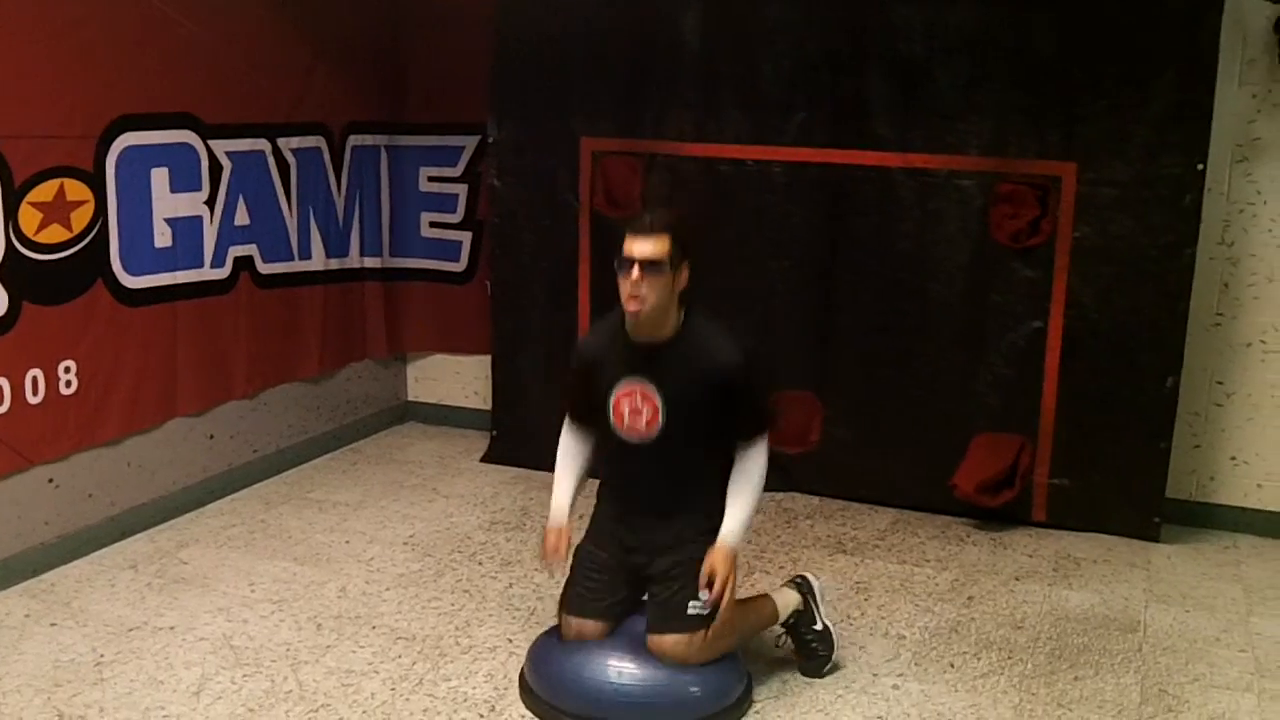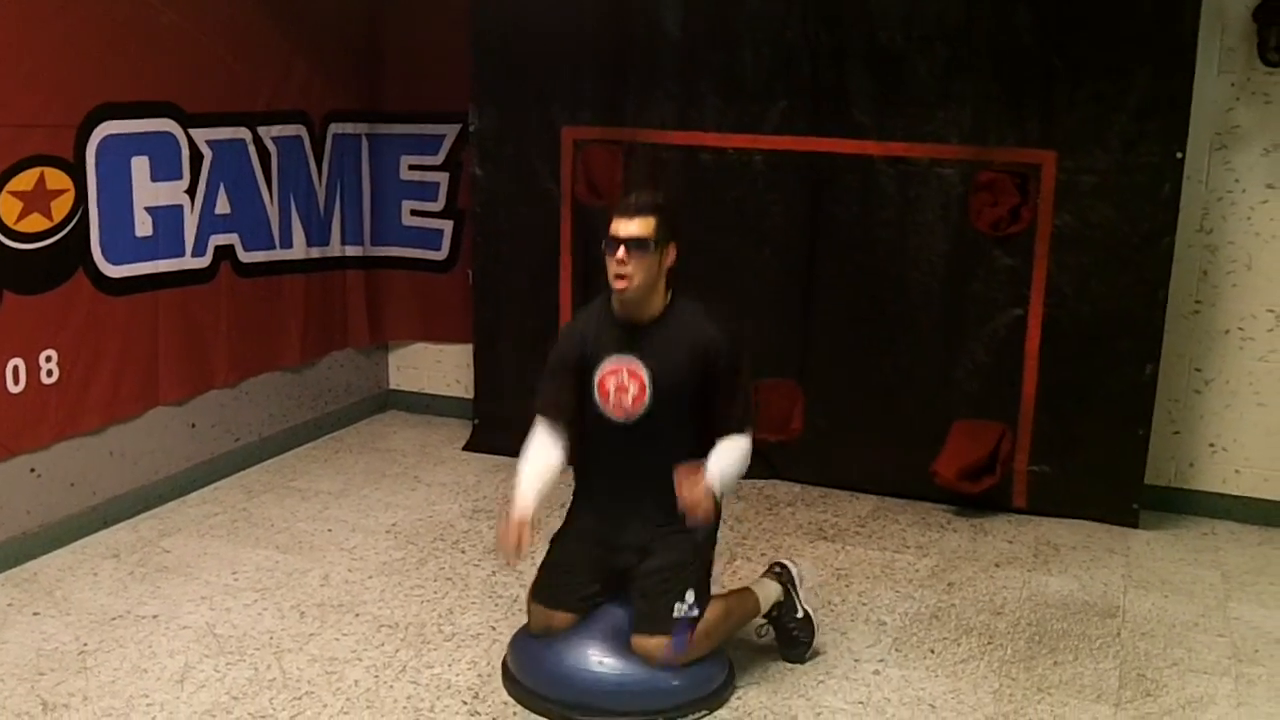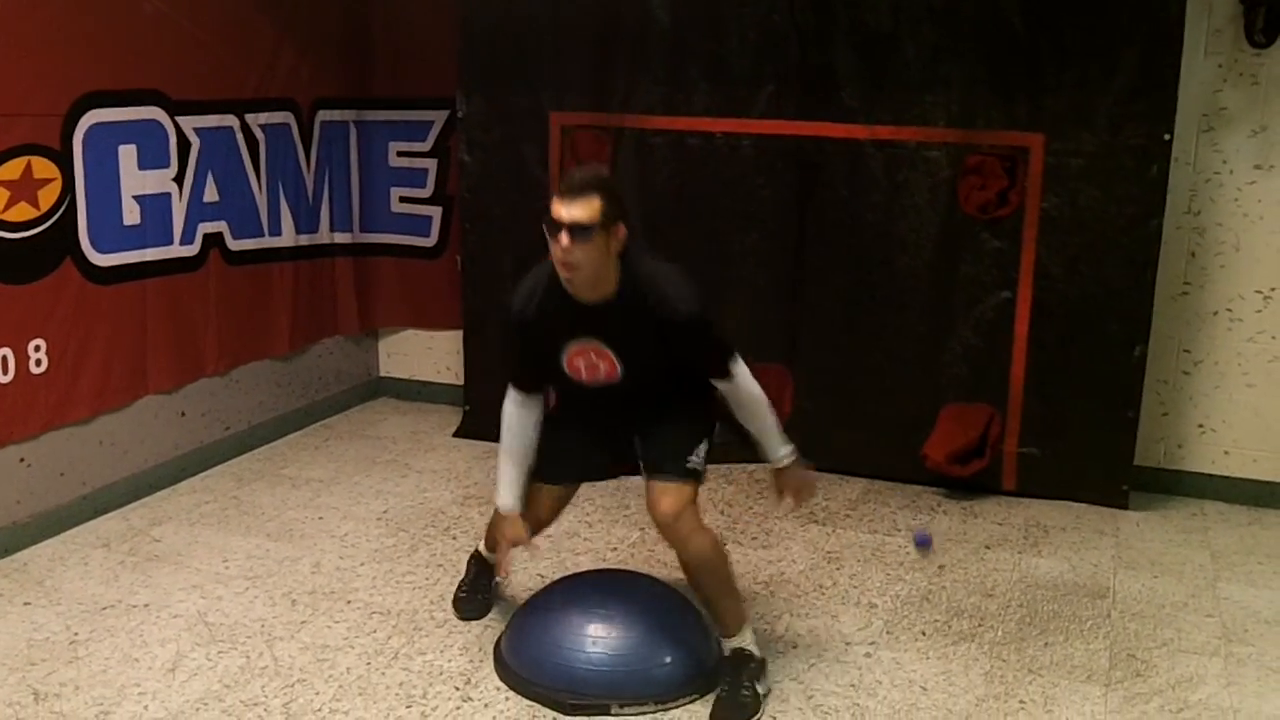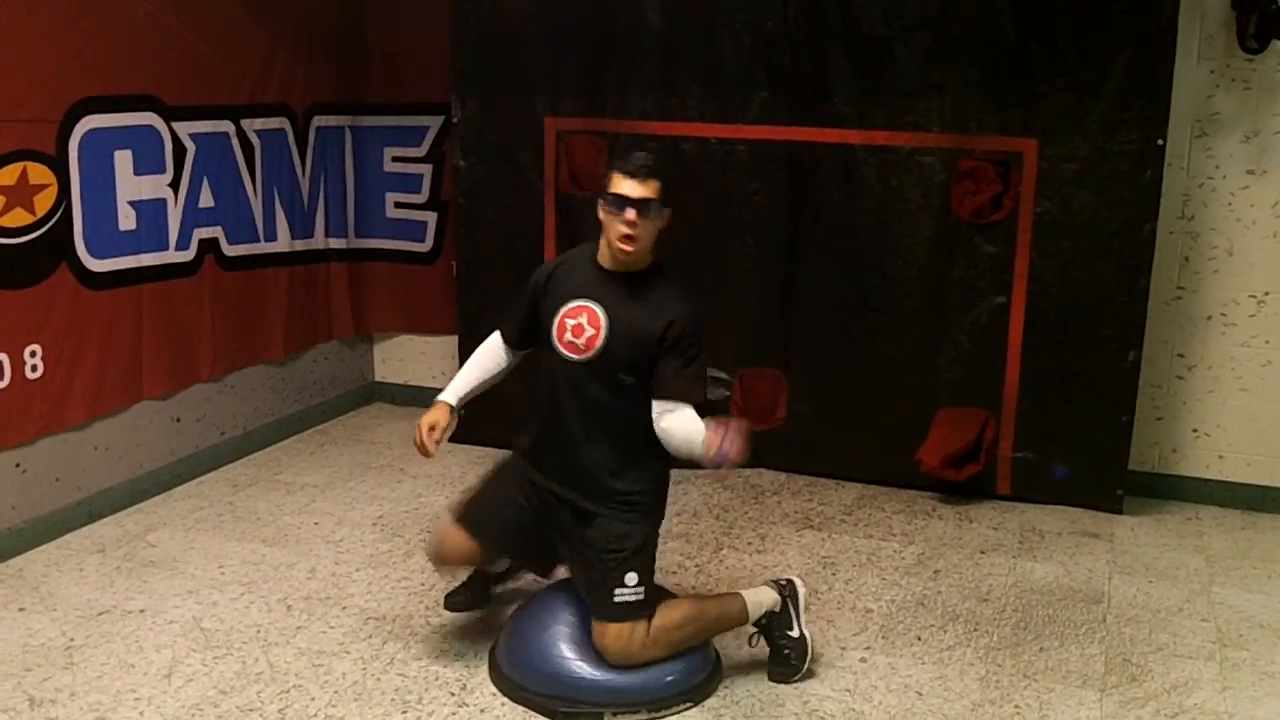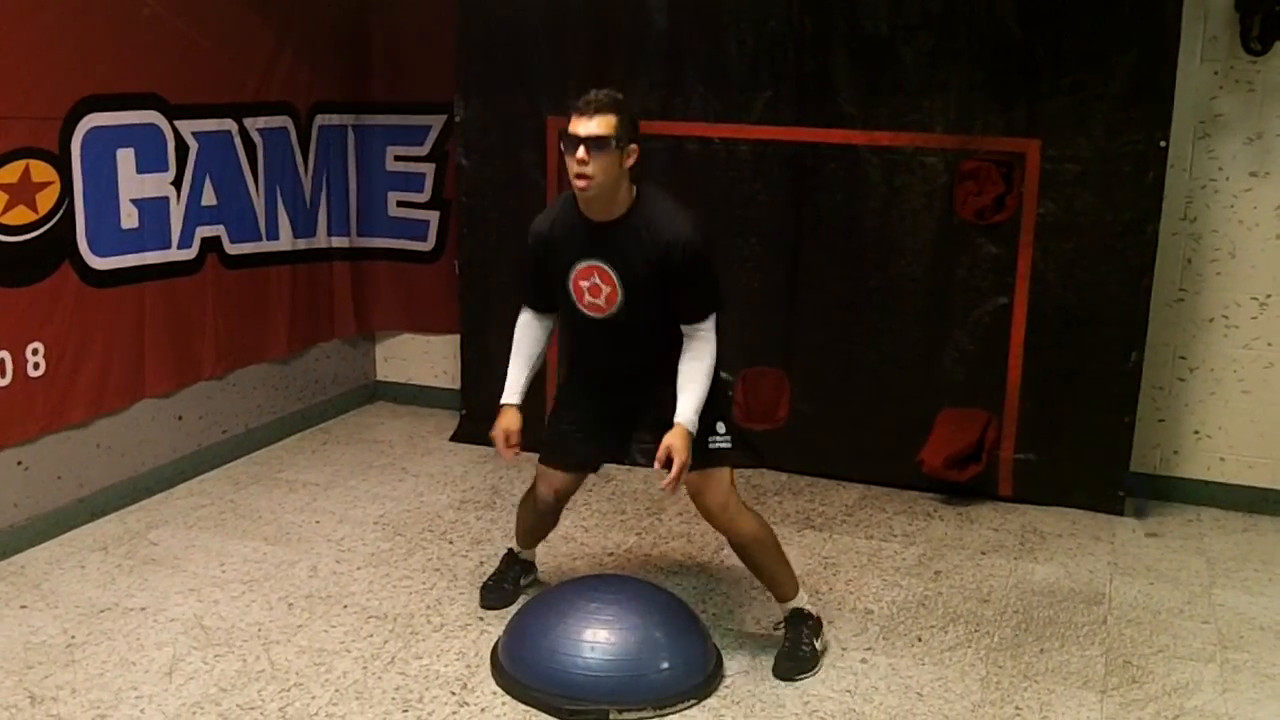
dt=1s
person 1, frame 1
left shoulder: (718, 360)
right shoulder: (595, 349)
left elbow: (753, 447)
right elbow: (578, 429)
left wrist: (729, 541)
right wrist: (559, 513)
left hip: (693, 520)
right hip: (619, 516)
left knee: (676, 647)
right knee: (578, 634)
left ankle: (794, 601)
right ankle: (631, 591)
person 1, frame 2
left shoulder: (701, 339)
right shoulder: (581, 334)
left elbow: (735, 437)
right elbow: (551, 433)
left wrist: (709, 484)
right wrist: (523, 506)
left hip: (674, 518)
right hip: (598, 511)
left knee: (660, 649)
right knee: (545, 625)
left ankle: (774, 591)
right ankle: (603, 587)
person 1, frame 3
left shoulder: (668, 301)
right shoulder: (534, 302)
left elbow: (732, 379)
right elbow: (525, 400)
left wrist: (783, 457)
right wrist: (507, 503)
left hip: (674, 405)
right hip: (586, 411)
left knee: (672, 512)
right knee: (532, 510)
left ankle: (743, 650)
right ankle: (488, 560)
person 1, frame 4
left shoulder: (673, 309)
right shoulder: (558, 274)
left elbow: (672, 416)
right elbow: (508, 342)
left wrist: (704, 439)
right wrist: (447, 401)
left hip: (621, 489)
right hip: (542, 465)
left knee: (621, 645)
right knee: (449, 550)
left ankle: (771, 603)
right ankle: (501, 558)
person 1, frame 5
left shoulder: (672, 233)
right shoulder: (550, 229)
left elbow: (700, 335)
right elbow: (536, 316)
left wrist: (683, 423)
right wrist: (512, 400)
left hip: (672, 385)
right hip: (590, 384)
left knee: (719, 504)
right knee: (547, 491)
left ankle: (800, 614)
right ankle: (520, 561)
